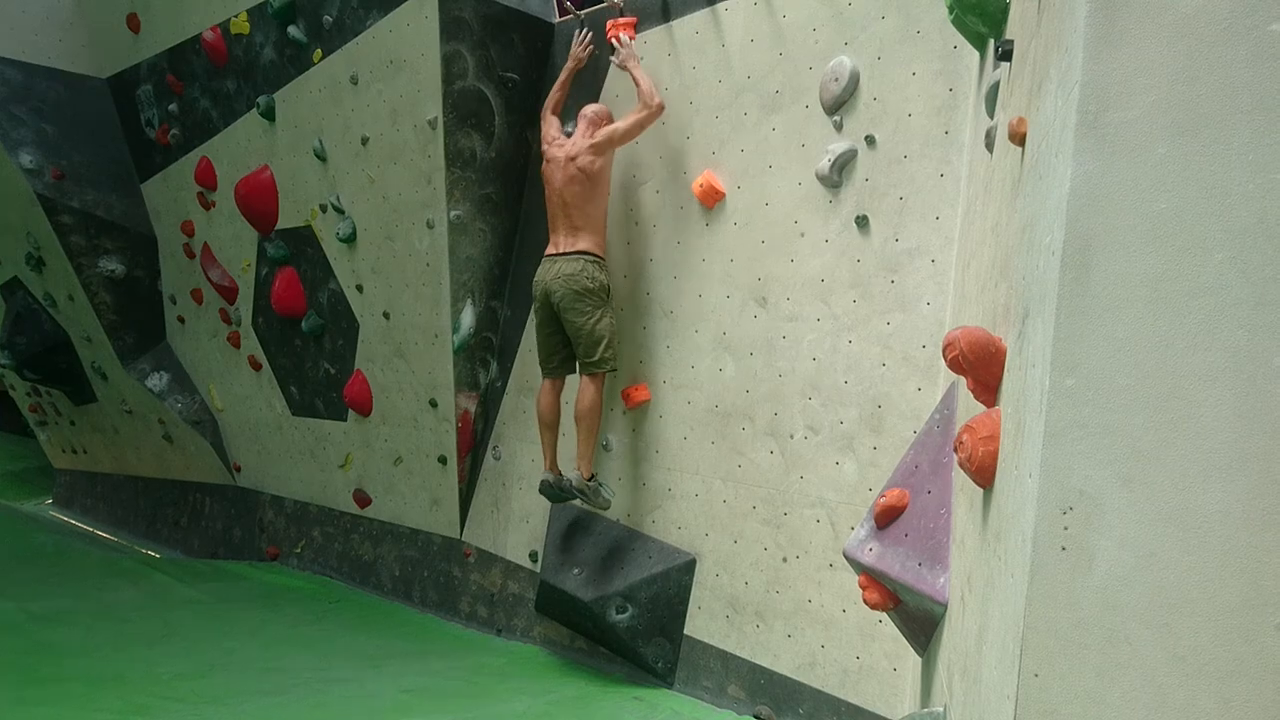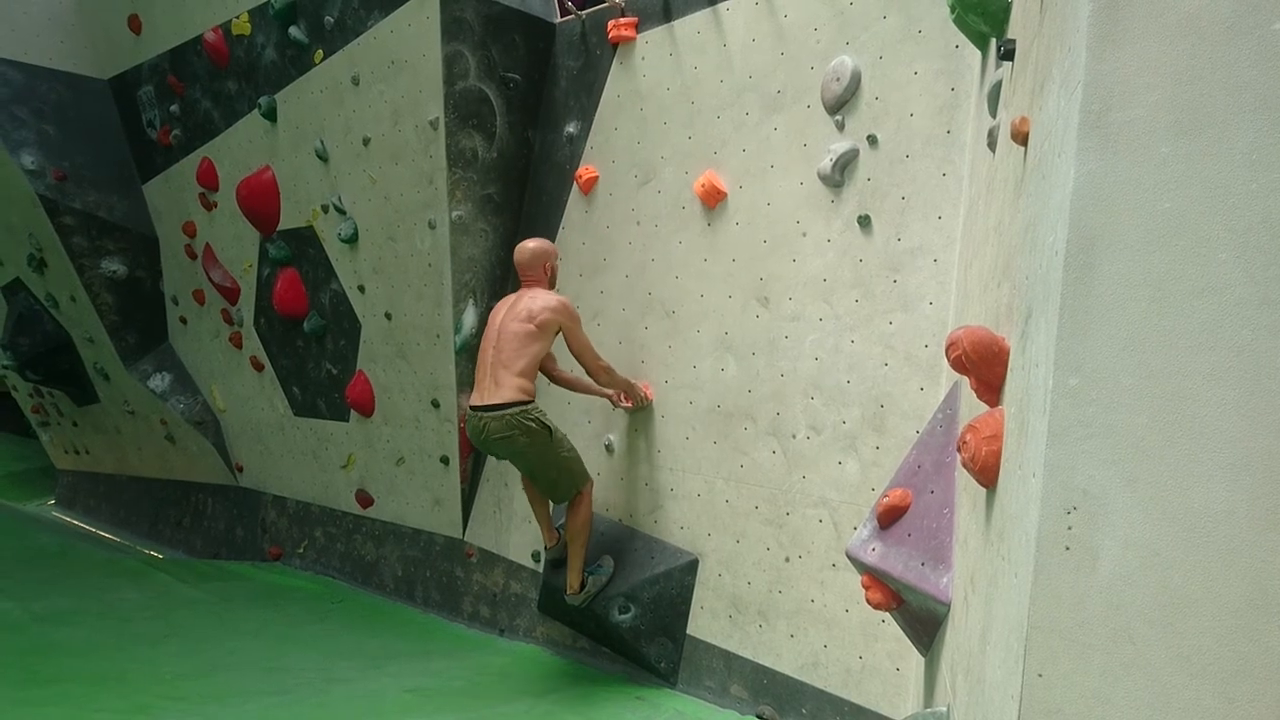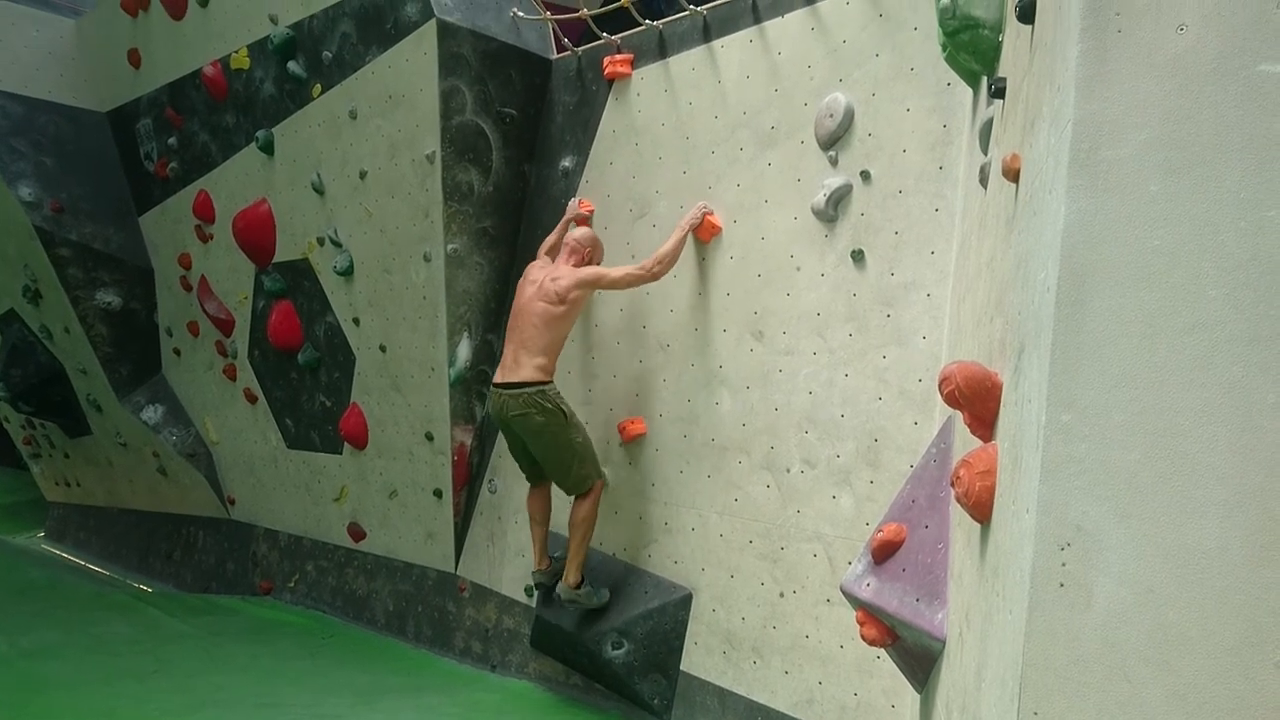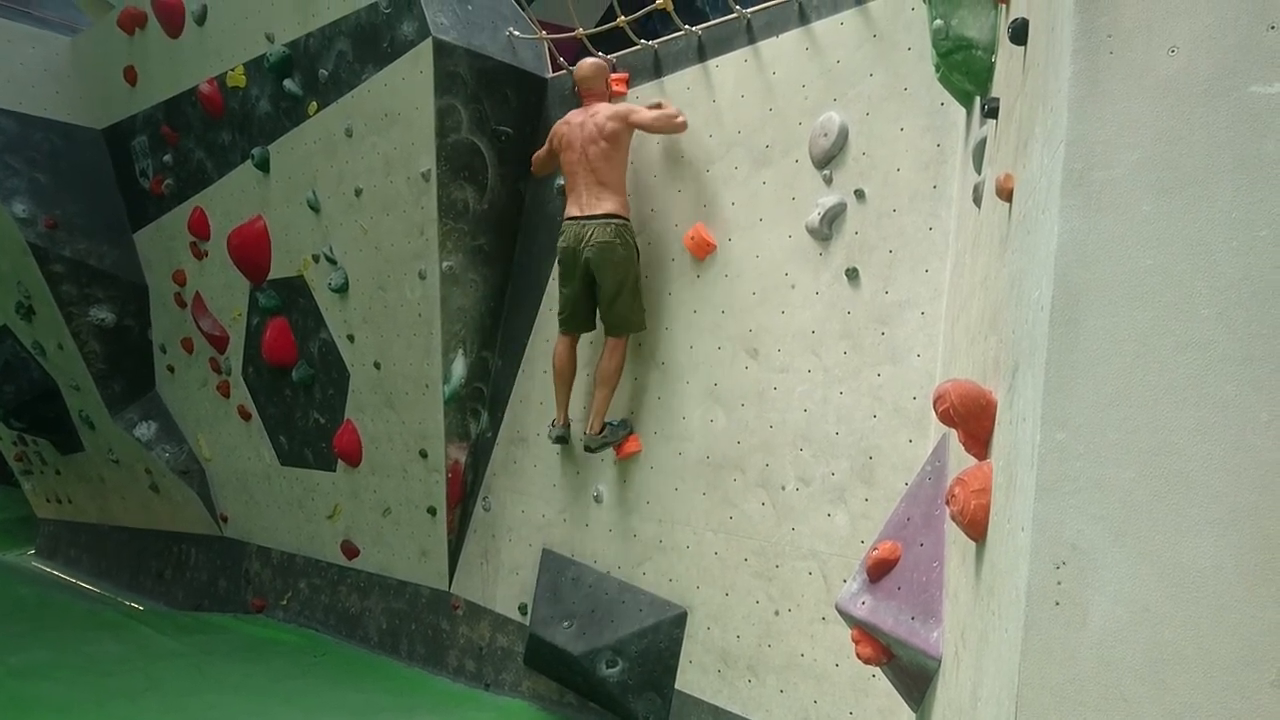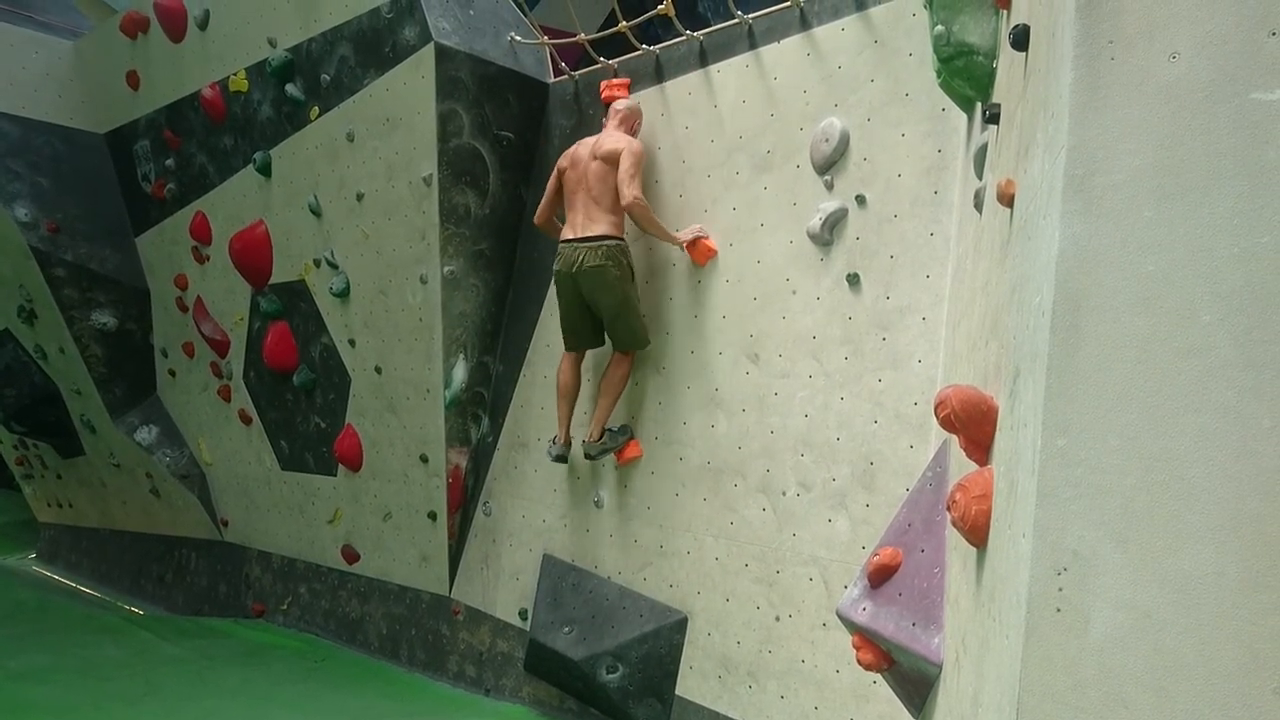
dt=1s
person 1, frame 1
left shoulder: (551, 147)
right shoulder: (596, 144)
left elbow: (550, 108)
right elbow: (651, 107)
left wrist: (572, 63)
right wrist: (632, 65)
left hip: (547, 272)
right hip: (582, 272)
left knee: (554, 377)
right knee: (593, 373)
left ankle: (551, 473)
right ankle: (582, 473)
person 1, frame 2
left shoulder: (503, 306)
right shoulder: (557, 306)
right elbow: (597, 370)
left wrist: (605, 393)
right wrist: (630, 388)
left hip: (476, 422)
right hip: (513, 419)
left knee: (534, 460)
right knee: (580, 490)
left ankle: (551, 541)
right ankle: (576, 584)
person 1, frame 3
left shoulder: (533, 271)
right shoulder: (580, 278)
left elbow: (546, 249)
right elbow: (647, 270)
left wrist: (566, 222)
right wrist: (686, 225)
left hip: (500, 397)
right hip: (533, 397)
left knee: (540, 479)
right knee: (590, 486)
left ankle: (542, 566)
right ankle: (571, 583)
person 1, frame 4
left shoulder: (562, 126)
right shoulder: (618, 113)
left elbow: (537, 167)
right elbow: (677, 122)
right wrist: (657, 108)
left hip: (571, 231)
right hip: (610, 231)
left knee: (568, 332)
right knee: (616, 334)
left ankle: (560, 420)
right ankle: (596, 428)
person 1, frame 5
left shoulder: (571, 152)
right shoulder: (629, 145)
left elbow: (540, 218)
right elbow: (630, 200)
right wrist: (674, 238)
left hip: (566, 255)
right hip: (603, 253)
left knee: (573, 350)
right knee: (625, 347)
left ankle: (560, 439)
right ankle: (595, 436)
